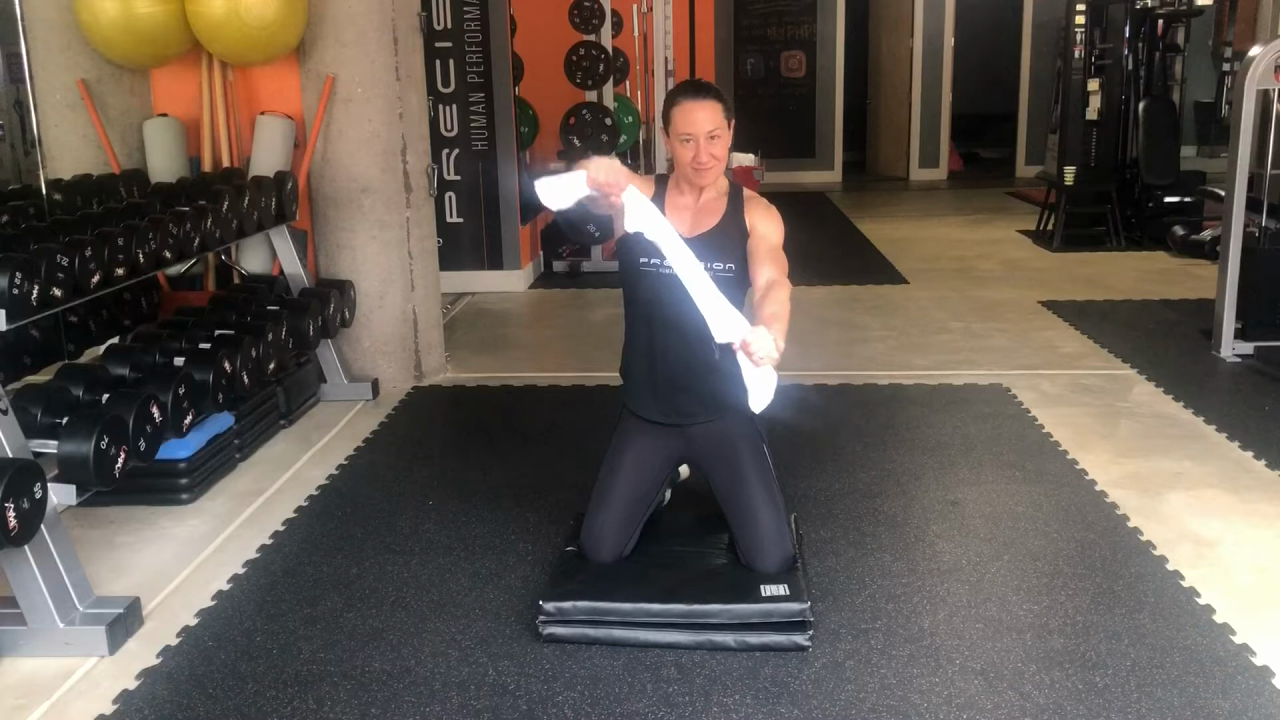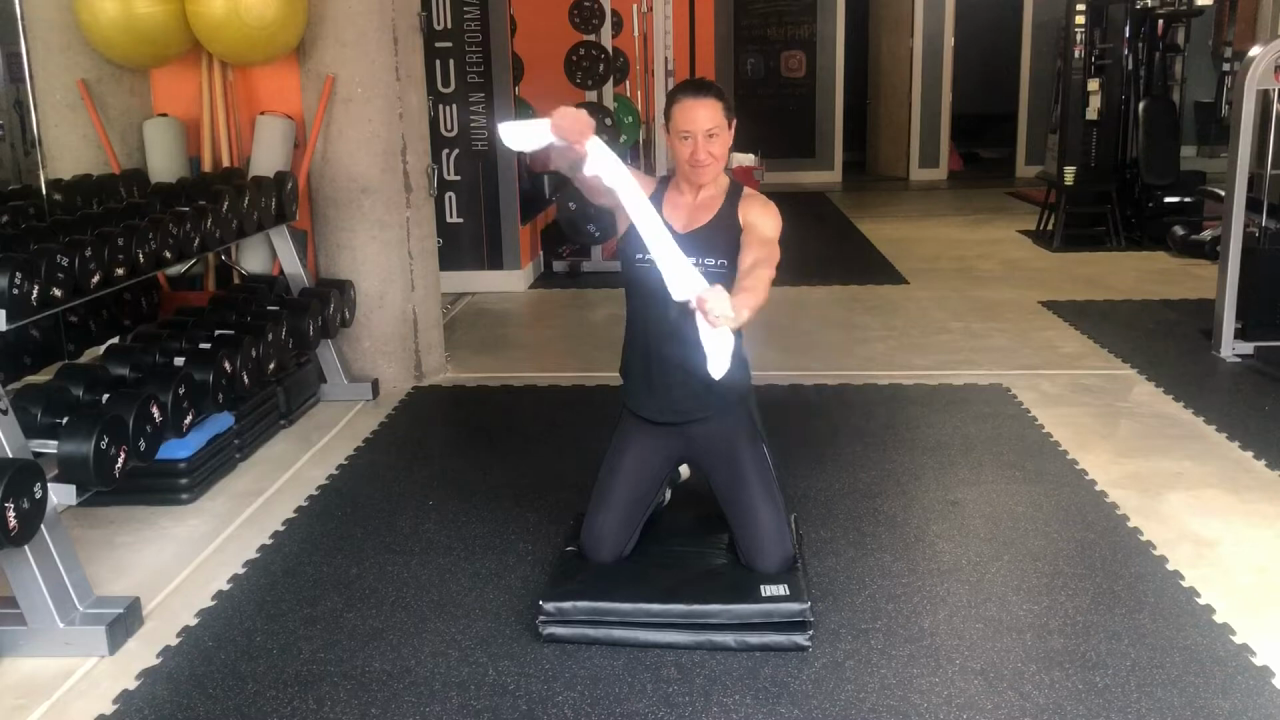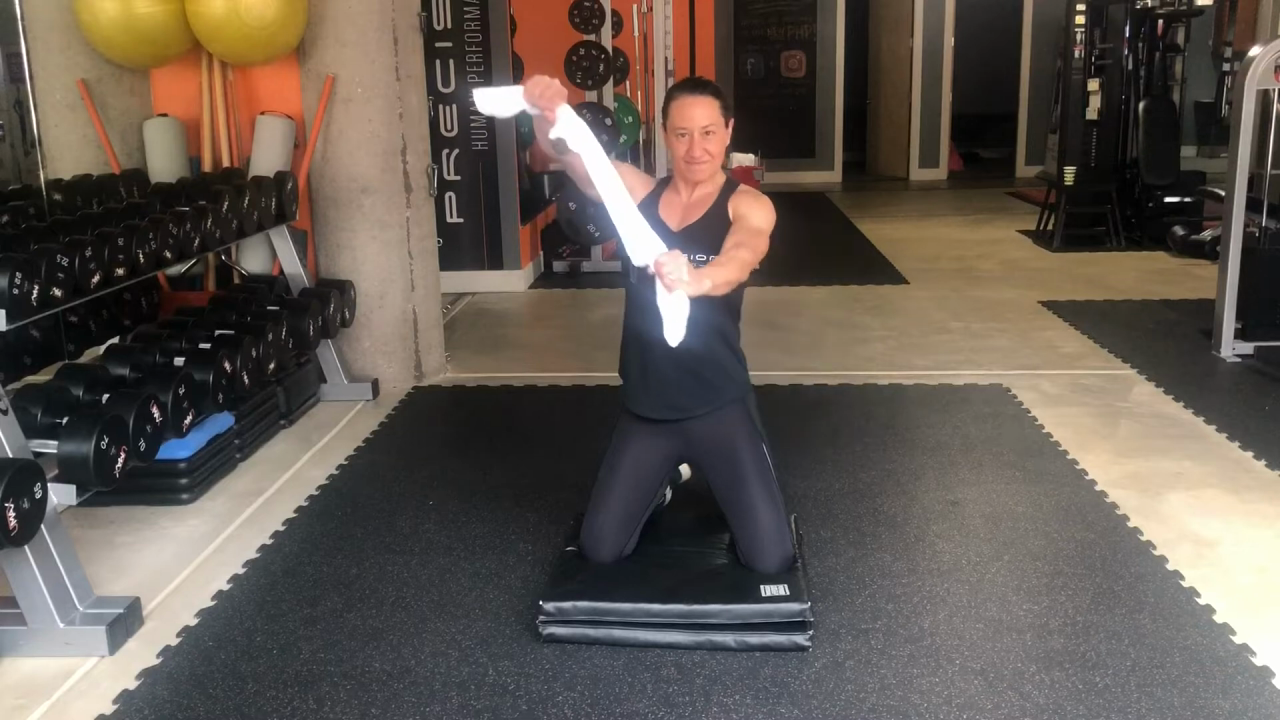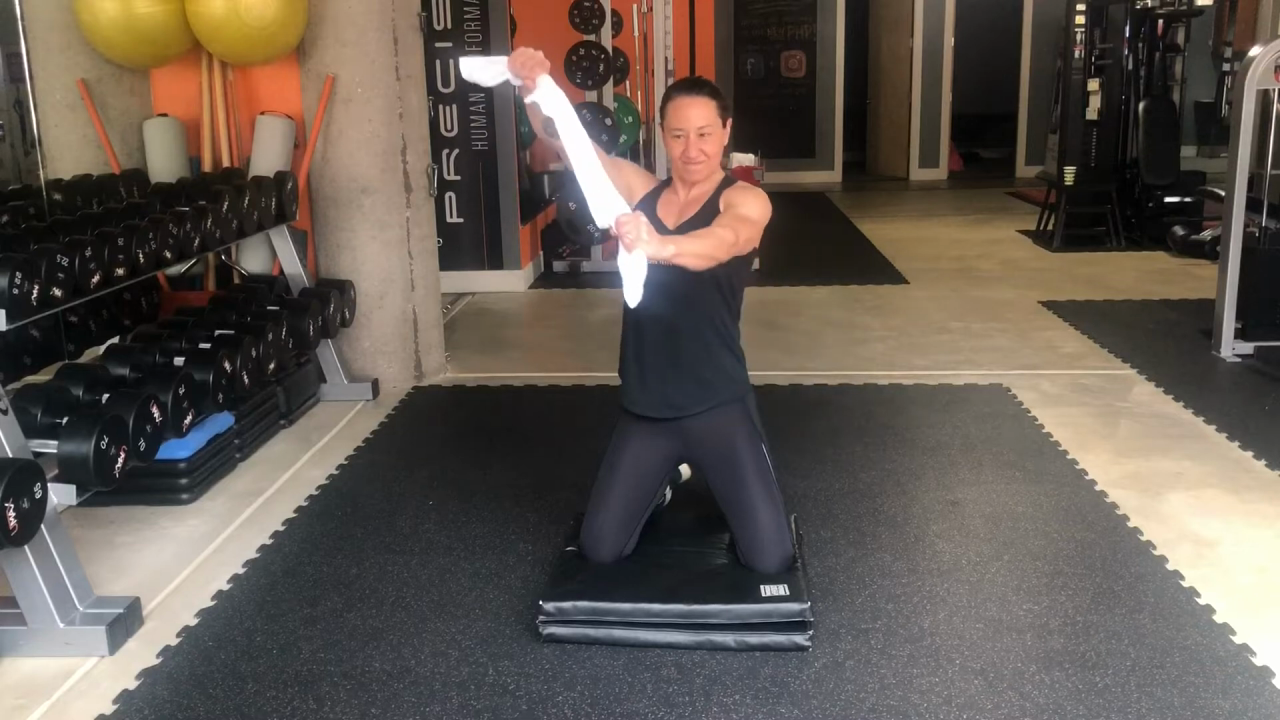
dt=0.3s
person 1, frame 1
left shoulder: (756, 214)
right shoulder: (636, 194)
left elbow: (773, 283)
right elbow: (597, 186)
left wrist: (771, 336)
right wrist: (595, 177)
left hip: (723, 410)
right hip: (646, 412)
left knee: (773, 559)
right knee: (599, 549)
left ankle: (707, 482)
right ankle: (660, 484)
person 1, frame 2
left shoulder: (754, 210)
right shoulder: (636, 193)
left elbow: (759, 270)
right elbow: (579, 171)
left wrist: (733, 308)
right wrist: (567, 140)
left hip: (720, 408)
right hip: (644, 410)
left knee: (772, 559)
right knee: (599, 549)
left ankle: (712, 483)
right ankle: (659, 486)
person 1, frame 3
left shoulder: (749, 205)
right shoulder: (635, 190)
left elbow: (740, 259)
right elbow: (568, 153)
left wrist: (697, 280)
right wrist: (546, 112)
left hip: (720, 406)
right hip: (644, 409)
left knee: (772, 559)
right knee: (599, 549)
left ankle: (709, 479)
right ankle: (661, 485)
person 1, frame 4
left shoulder: (746, 201)
right shoulder: (637, 188)
left elbow: (720, 243)
right elbow: (564, 136)
left wrist: (660, 246)
right wrist: (535, 87)
left hip: (719, 407)
right hip: (644, 408)
left knee: (771, 558)
right knee: (599, 549)
left ankle: (724, 486)
right ankle: (662, 483)
